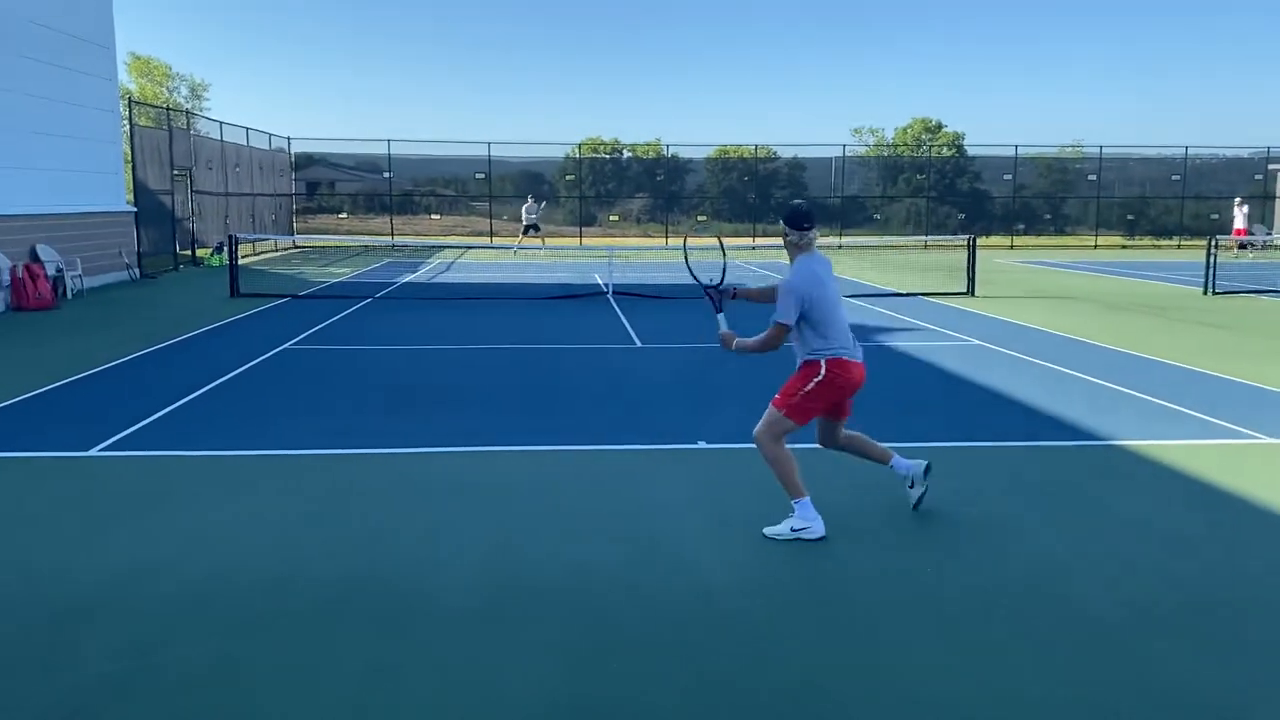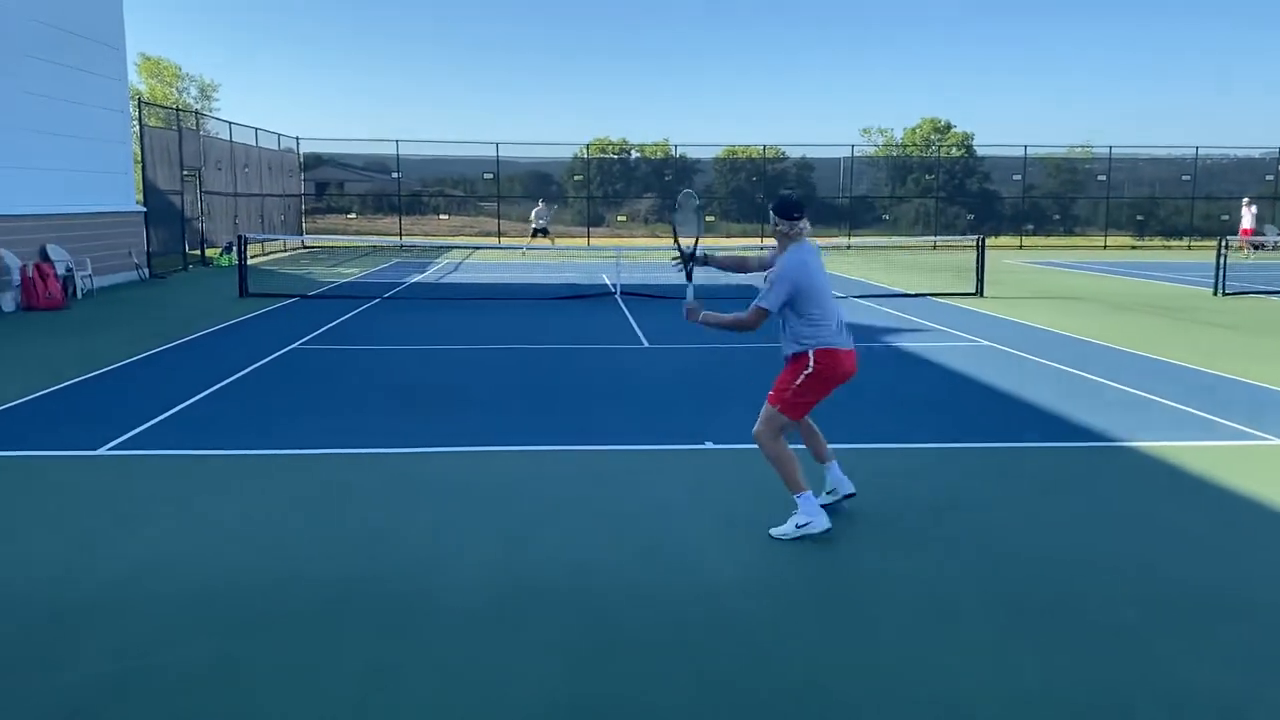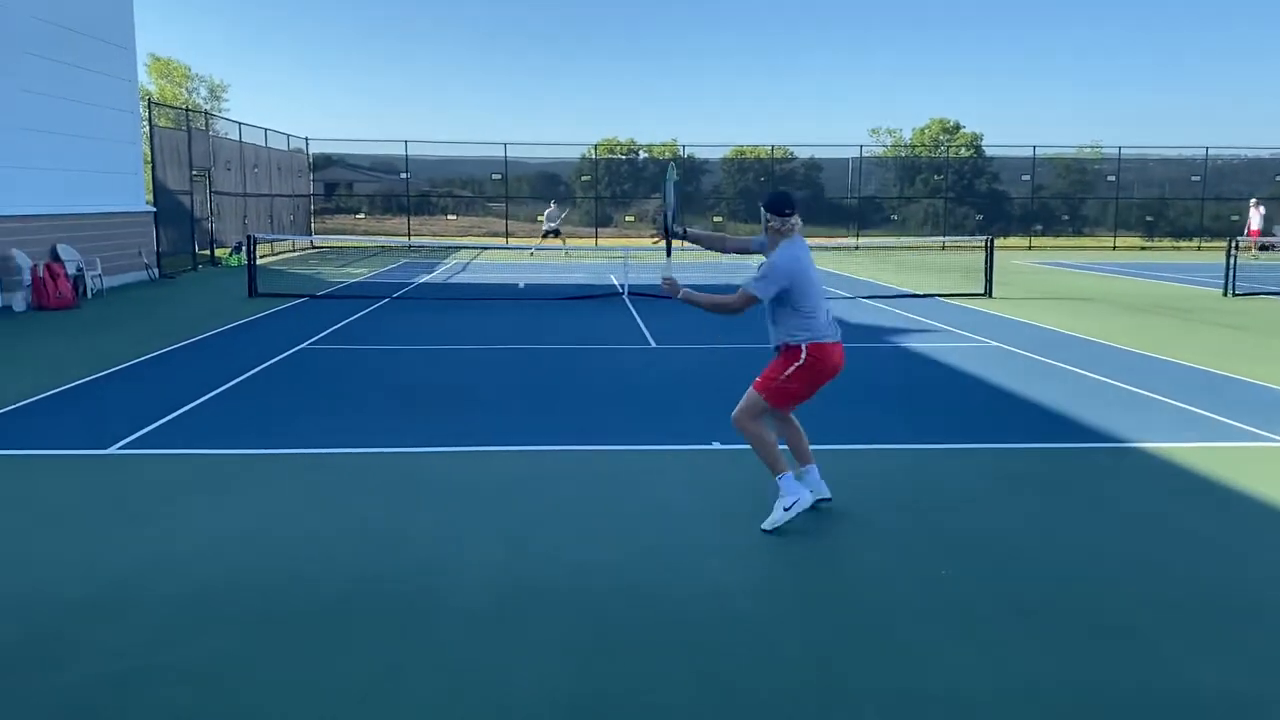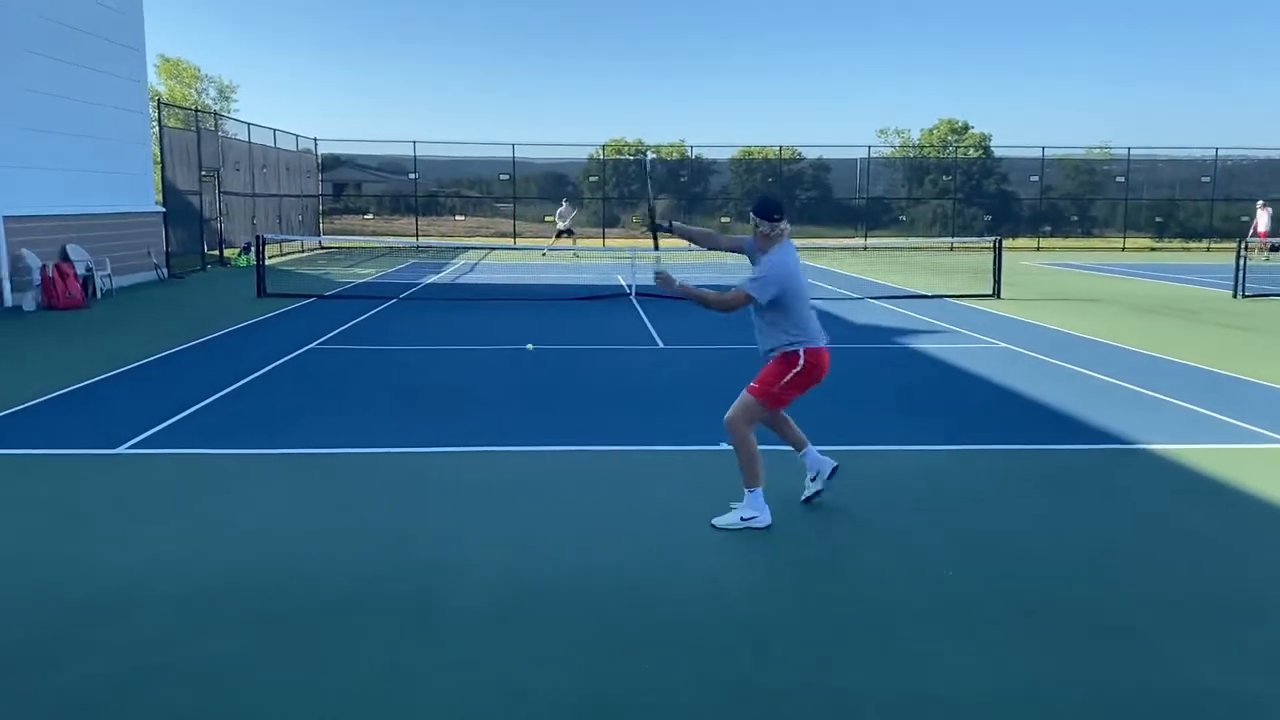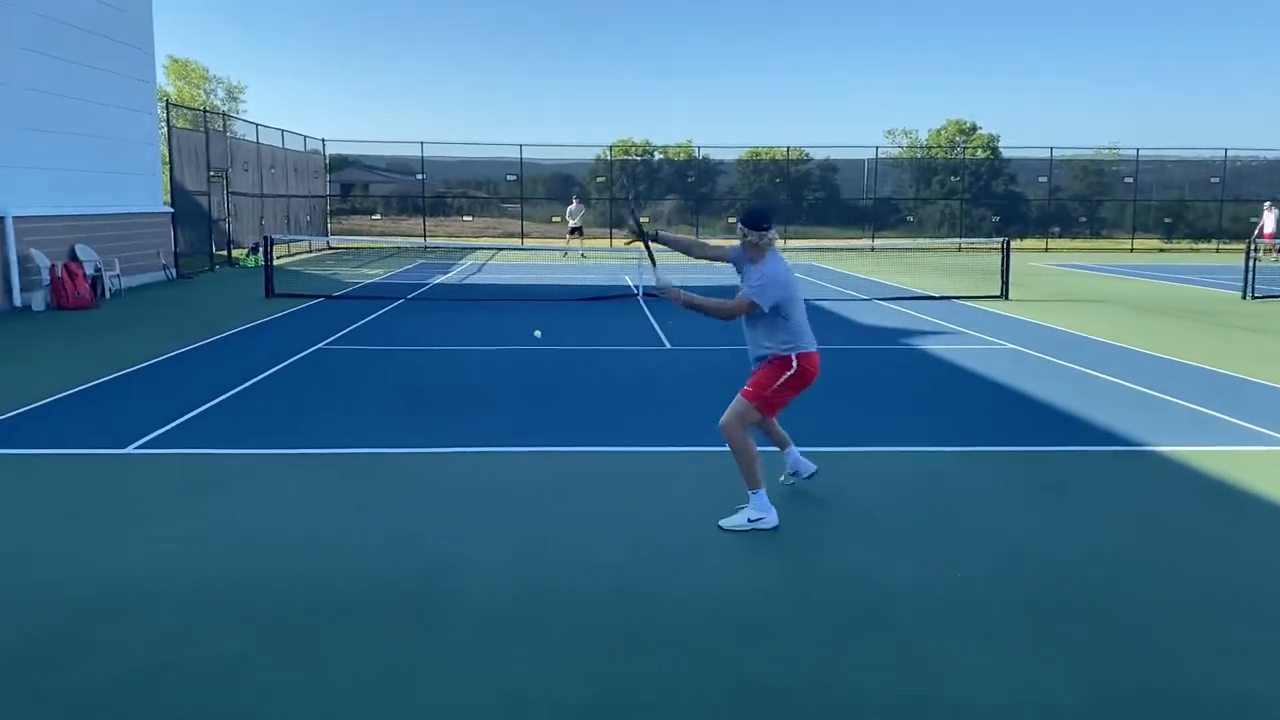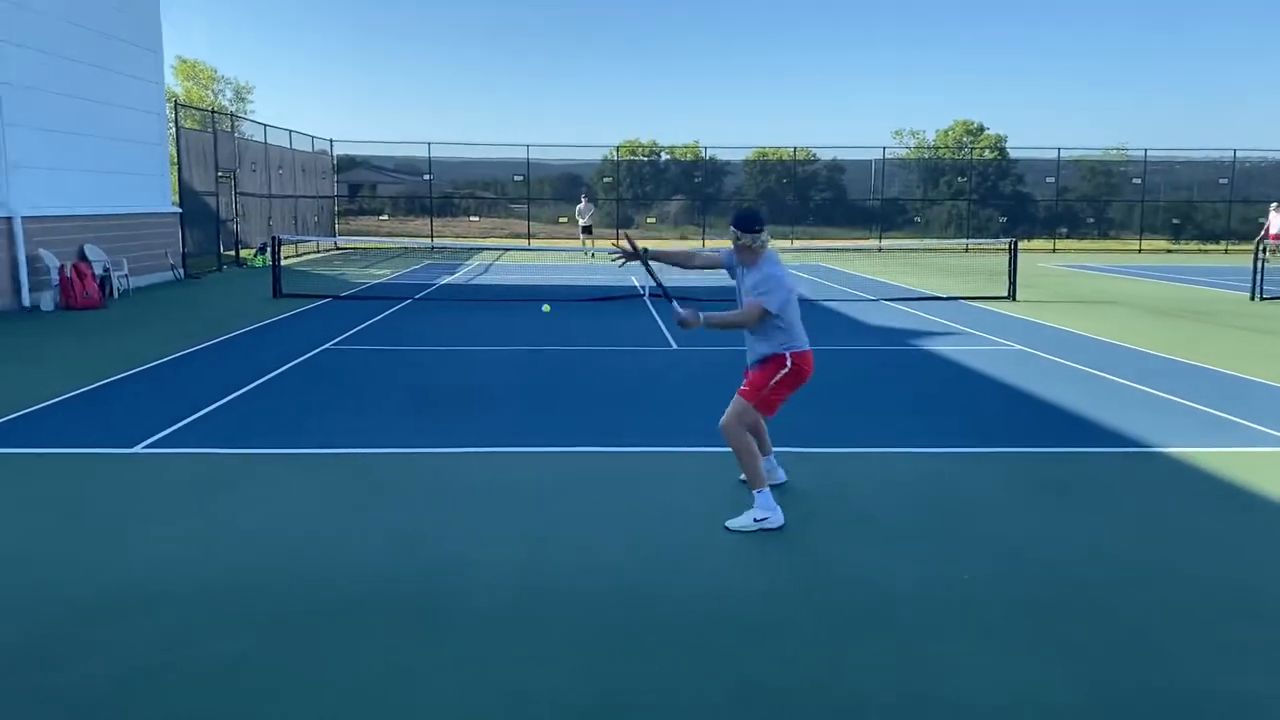
dt=0.1s
person 1, frame 1
left shoulder: (798, 279)
right shoulder: (818, 263)
left elbow: (773, 340)
right elbow: (780, 294)
left wrist: (736, 344)
right wrist: (734, 293)
left hip: (827, 369)
right hip: (849, 365)
left knee: (766, 436)
right knee: (833, 436)
left ankle: (806, 518)
right ankle: (909, 469)
person 1, frame 2
left shoulder: (788, 269)
right shoulder: (805, 250)
left elbow: (750, 321)
right elbow: (753, 263)
left wrist: (701, 318)
right wrist: (704, 259)
left hip: (821, 358)
right hip: (837, 355)
left knee: (766, 434)
right knee: (794, 417)
left ankle: (810, 514)
right ankle: (838, 481)
person 1, frame 3
left shoulder: (781, 262)
right shoulder: (792, 246)
left elbow: (735, 304)
right elbow: (735, 243)
left wrist: (682, 293)
right wrist: (682, 233)
left hip: (810, 352)
right hip: (823, 349)
left knee: (744, 417)
right knee: (775, 409)
left ankle: (791, 491)
right ankle: (813, 485)
person 1, frame 4
left shoulder: (776, 266)
right shoulder: (767, 247)
left elbow: (728, 303)
right elbow: (721, 240)
left wrist: (676, 286)
right wrist: (671, 227)
left hip: (800, 358)
right hip: (793, 354)
left knee: (736, 421)
right knee: (765, 409)
left ankle: (753, 508)
right ankle: (816, 464)
person 1, frame 5
left shoulder: (770, 275)
right shoulder: (751, 257)
left elbow: (731, 310)
right elbow: (702, 249)
left wrist: (681, 298)
right wrist: (653, 236)
left hip: (794, 362)
right hip: (784, 358)
left knee: (732, 426)
right knee: (751, 412)
left ankle: (761, 510)
right ankle: (796, 461)
person 1, frame 6
left shoulder: (770, 276)
right shoulder: (742, 258)
left elbow: (749, 317)
right elbow: (696, 260)
left wrist: (701, 319)
right wrist: (643, 253)
left hip: (789, 360)
right hip: (775, 357)
left knee: (731, 426)
right knee: (744, 409)
left ankle: (765, 508)
right ankle: (770, 469)
